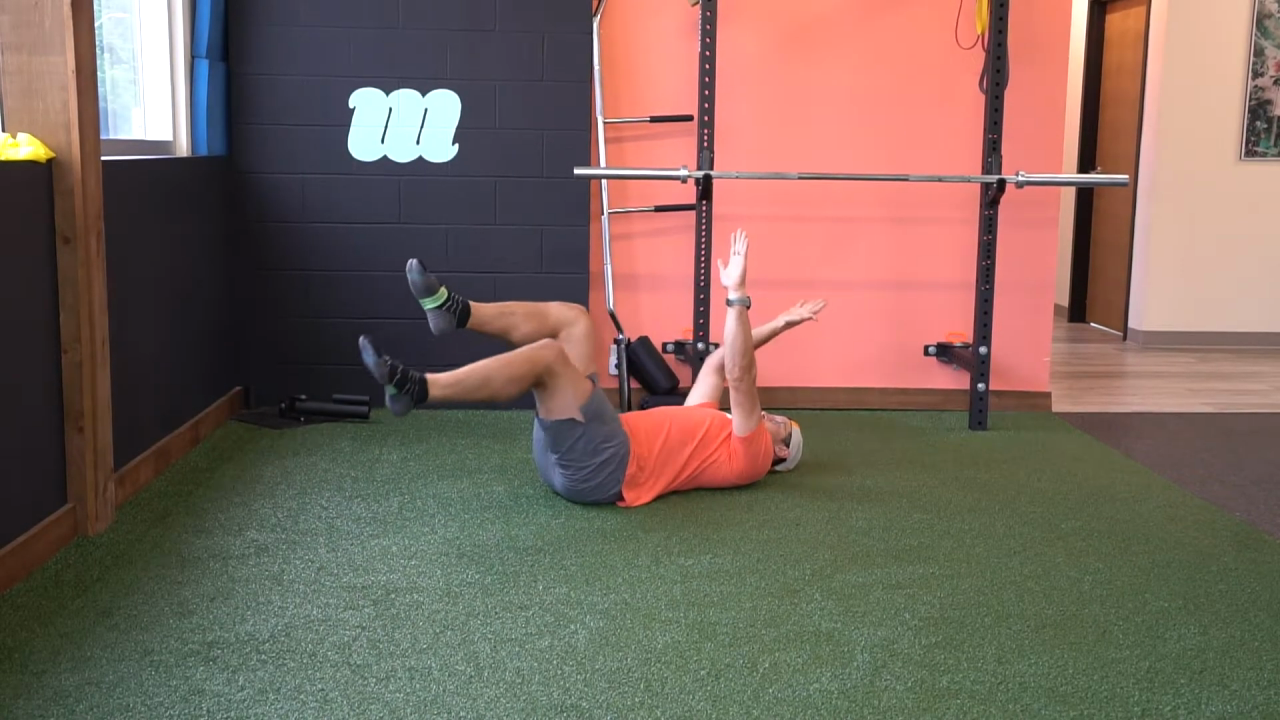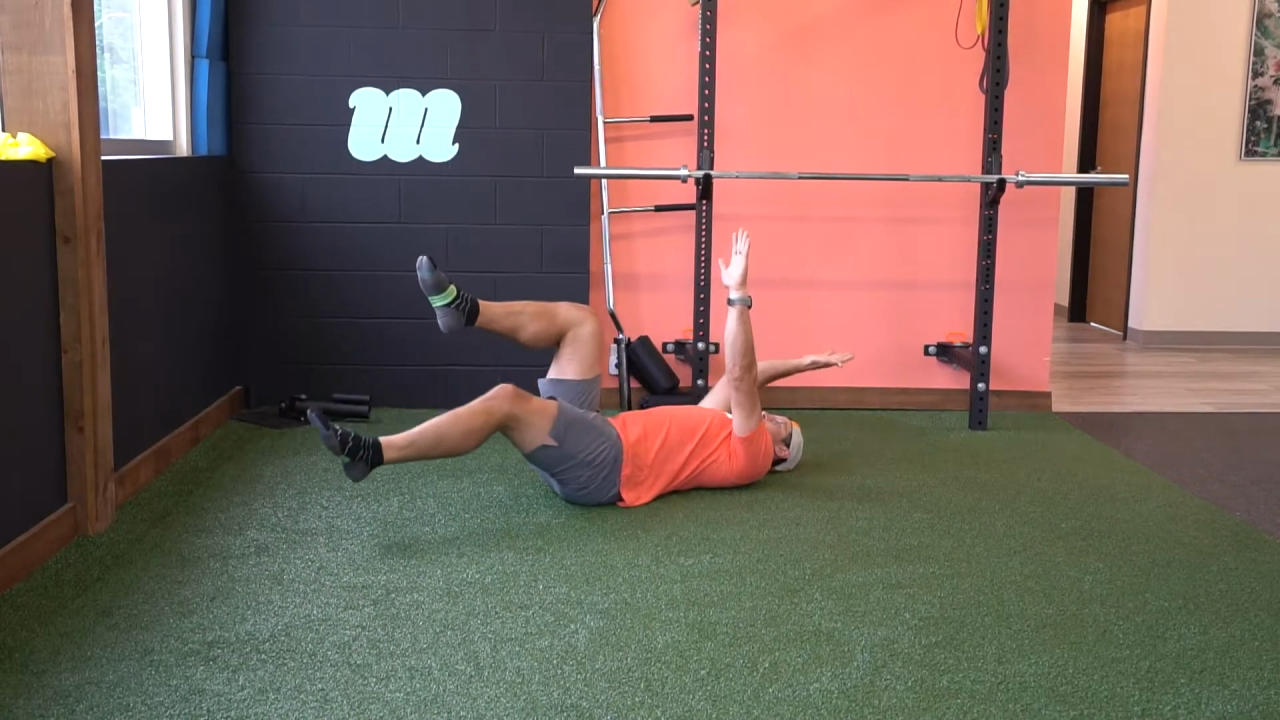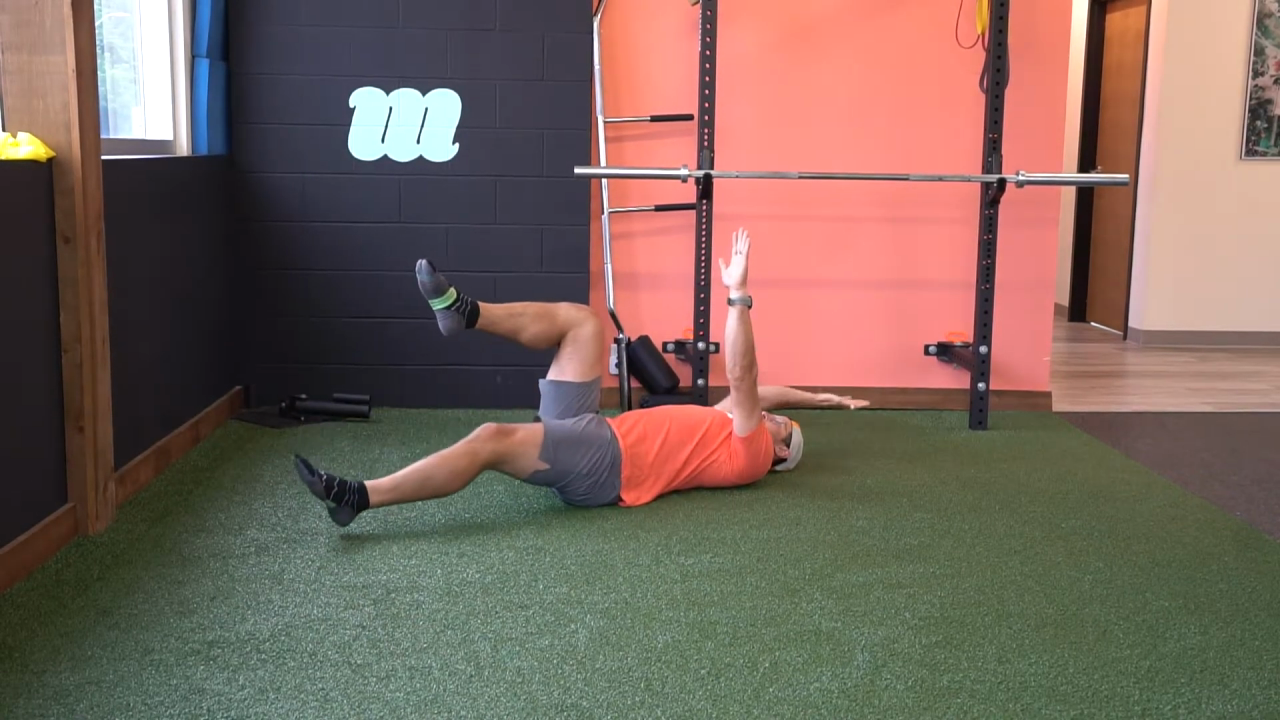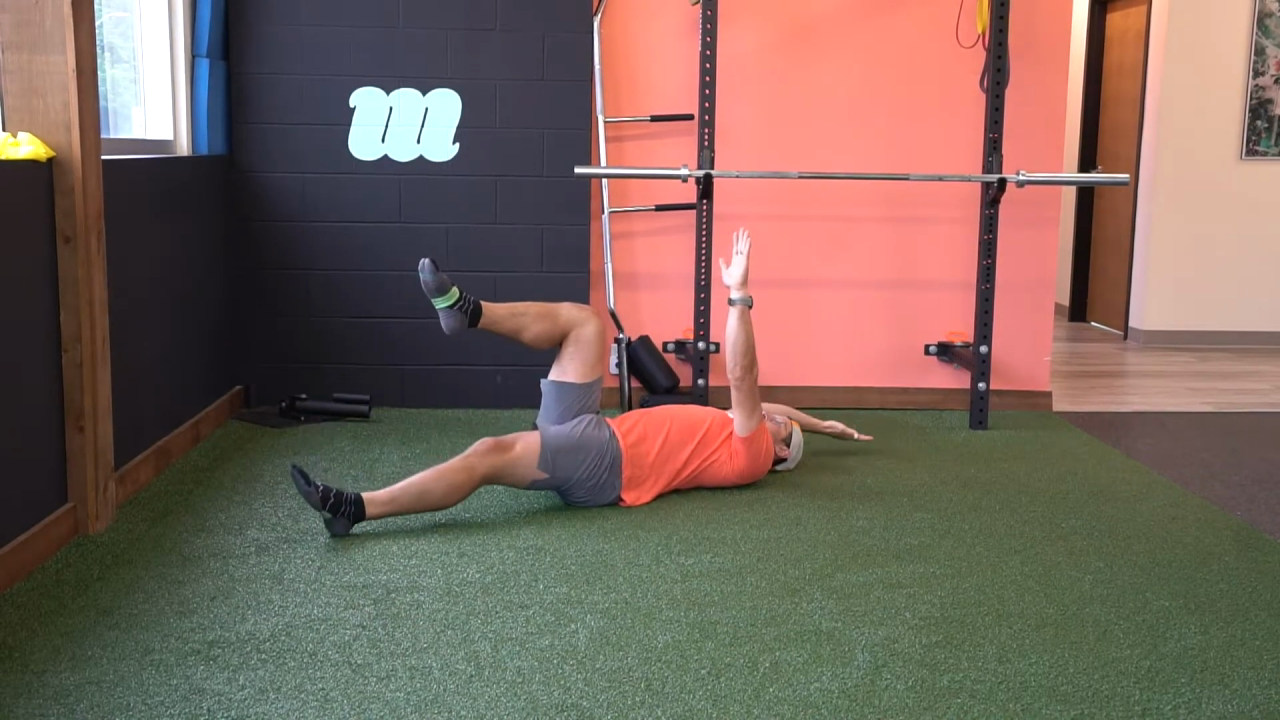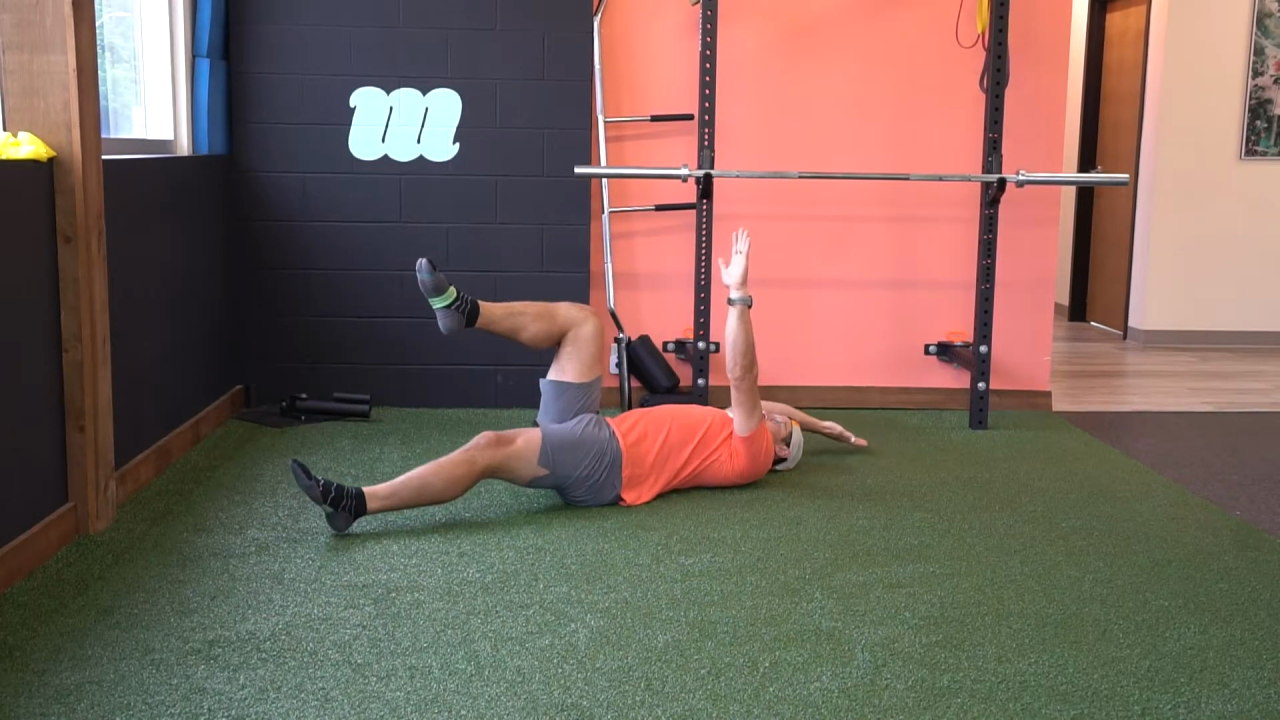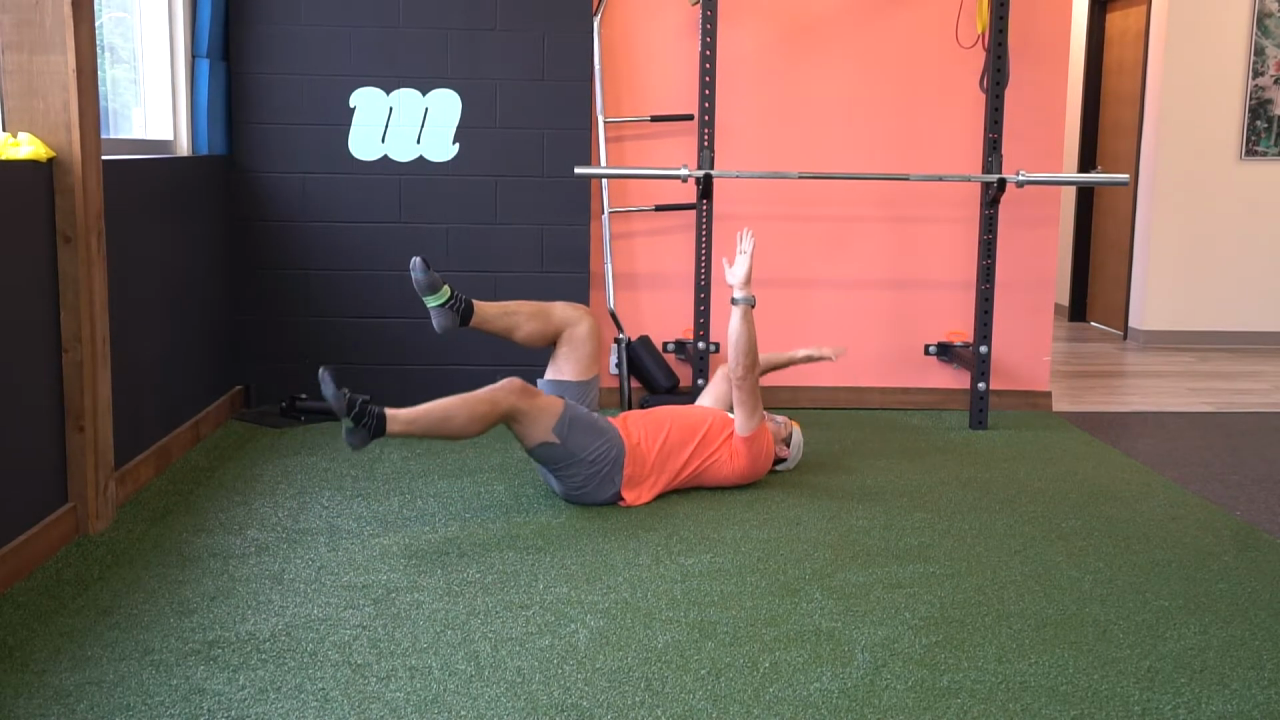
dt=0.4s
person 1, frame 1
left shoulder: (750, 455)
right shoulder: (712, 427)
left elbow: (741, 378)
right elbow: (718, 361)
left wrist: (737, 295)
right wrist: (778, 324)
left hip: (601, 467)
right hip: (564, 453)
left knee: (546, 353)
right knee: (572, 319)
left ankle: (414, 386)
right ankle: (455, 312)
person 1, frame 2
left shoulder: (748, 455)
right shoulder: (720, 429)
left elbow: (742, 377)
right elbow: (737, 378)
left wrist: (738, 294)
right wrist: (804, 362)
left hip: (602, 466)
right hip: (586, 437)
left knee: (505, 399)
right knee: (580, 319)
left ankle: (371, 452)
right ankle: (463, 309)
person 1, frame 3
left shoulder: (750, 454)
right shoulder: (727, 426)
left elbow: (743, 379)
right elbow: (755, 393)
left wrist: (738, 295)
right wrist: (820, 397)
left hip: (602, 465)
right hip: (586, 432)
left knee: (490, 439)
right knee: (581, 319)
left ankle: (356, 497)
right ankle: (464, 311)
person 1, frame 4
left shoulder: (749, 453)
right shoulder: (732, 428)
left elbow: (744, 379)
right elbow: (767, 404)
left wrist: (738, 295)
right wrist: (826, 424)
left hip: (601, 463)
right hip: (586, 431)
left knee: (486, 454)
right knee: (583, 319)
left ankle: (353, 509)
right ankle: (467, 311)
person 1, frame 5
left shoulder: (749, 453)
right shoulder: (729, 430)
left elbow: (742, 380)
right elbow: (759, 400)
left wrist: (739, 293)
right wrist: (824, 424)
left hip: (603, 465)
right hip: (587, 432)
left knee: (490, 447)
right knee: (582, 319)
left ankle: (355, 502)
right ankle: (464, 310)
person 1, frame 6
left shoulder: (751, 452)
right shoulder: (719, 427)
left elbow: (742, 378)
right elbow: (728, 374)
left wrist: (741, 294)
right wrist: (797, 354)
left hip: (601, 468)
right hip: (581, 441)
left knee: (511, 390)
right knee: (575, 318)
left ankle: (375, 421)
right ankle: (458, 308)
